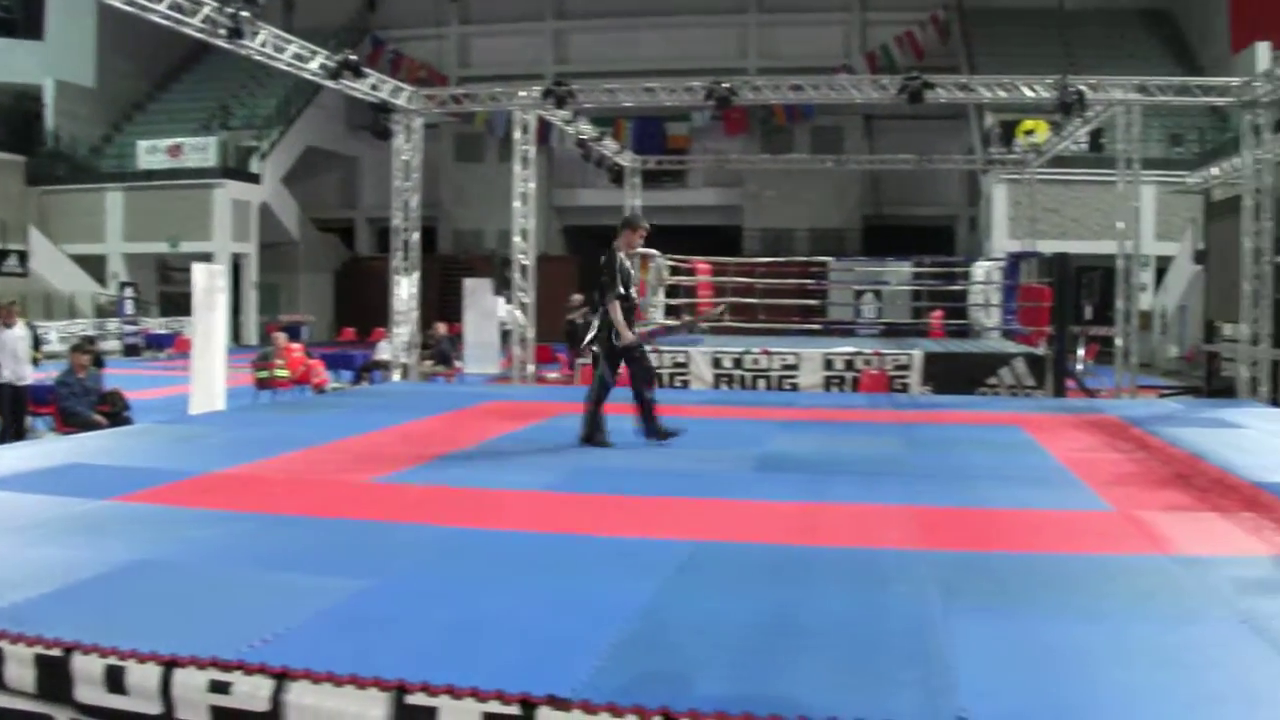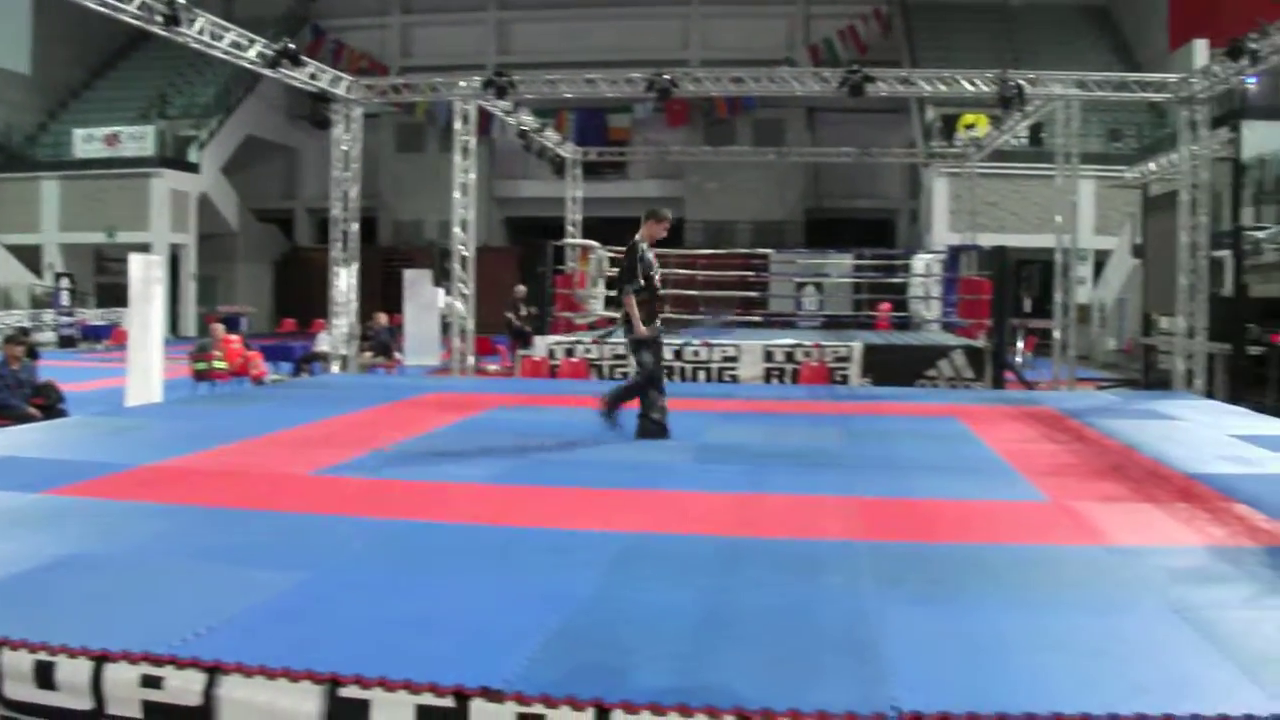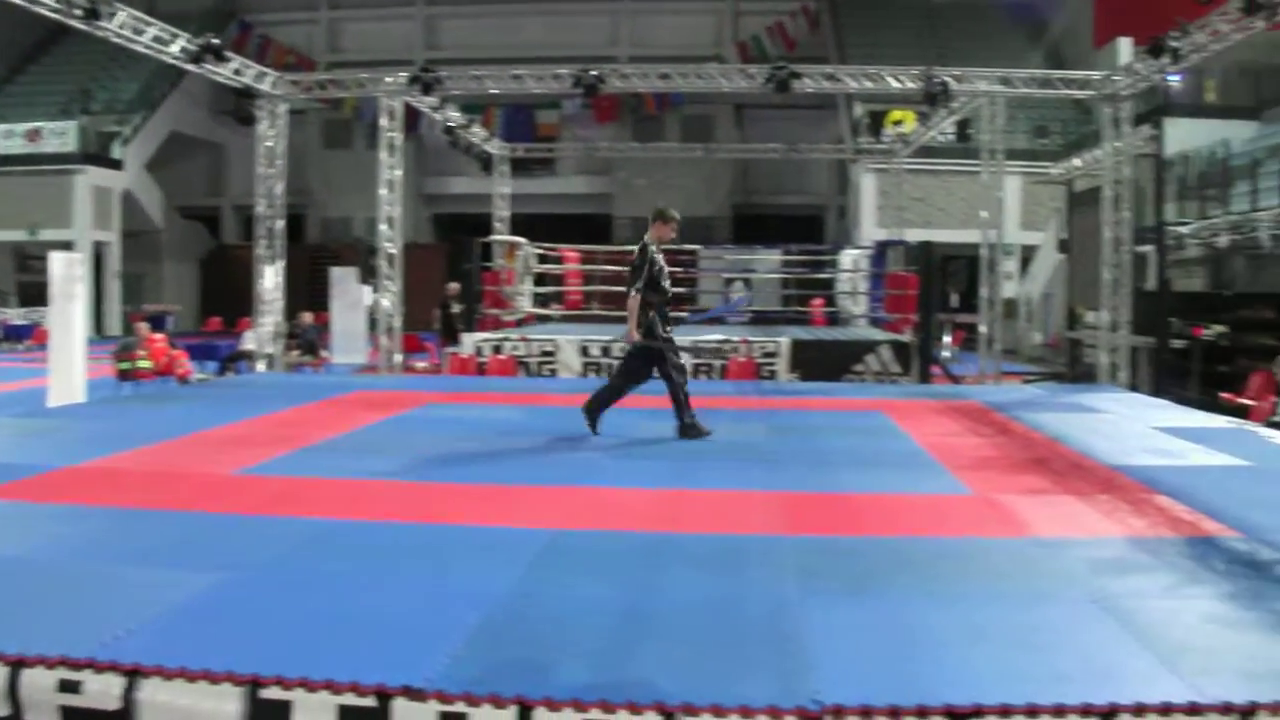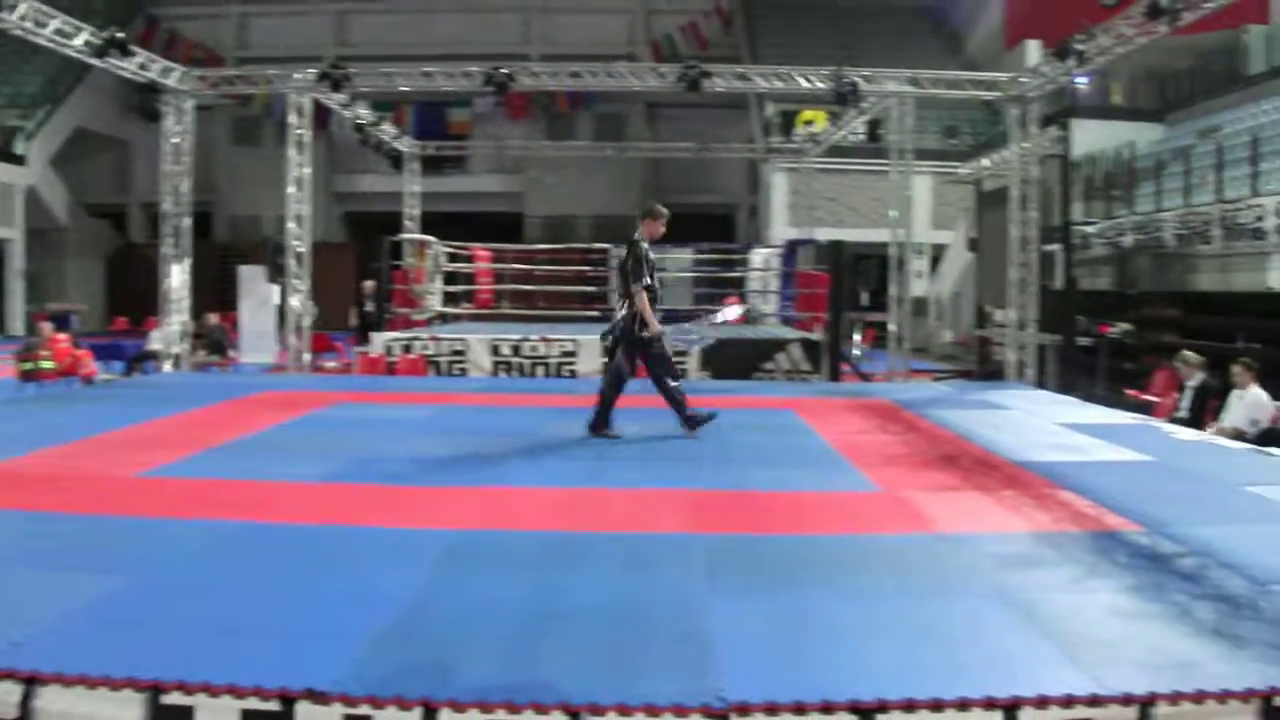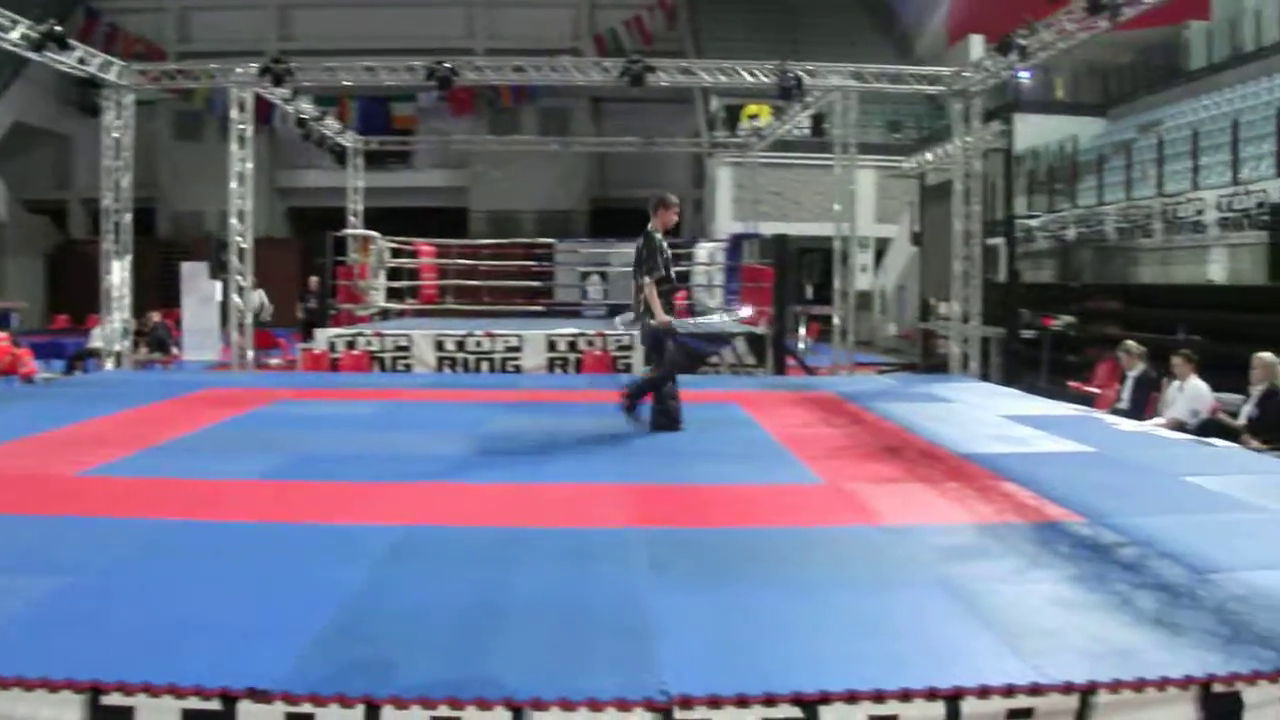
dt=0.3s
person 1, frame 1
left shoulder: (622, 259)
right shoulder: (614, 259)
right elbow: (611, 299)
right wrist: (623, 331)
left hip: (625, 331)
right hip: (613, 332)
left knee: (645, 375)
right knee: (603, 381)
left ankle: (651, 427)
right ankle: (591, 432)
person 1, frame 2
left shoulder: (646, 249)
right shoulder: (636, 251)
right elbow: (629, 292)
right wrist: (638, 324)
left hip: (648, 321)
right hip: (638, 322)
left knee: (654, 373)
right knee: (649, 371)
left ankle: (652, 424)
right ankle: (611, 403)
person 1, frame 3
left shoulder: (653, 252)
right shoulder: (647, 254)
right elbow: (635, 294)
right wrist: (632, 328)
left hip: (653, 322)
right hip: (651, 325)
left knee: (631, 374)
right knee: (675, 373)
left ankle: (594, 408)
right ankle: (687, 425)
person 1, frame 4
left shoulder: (640, 248)
right shoulder: (638, 250)
right elbow: (638, 289)
right wrist: (651, 321)
left hip: (640, 323)
right hip: (633, 322)
left knee: (664, 370)
right knee: (618, 373)
left ankle: (687, 417)
right ankle: (599, 423)
person 1, frame 5
left shoulder: (653, 239)
right shoulder: (651, 241)
left elbow: (637, 280)
right elbow: (647, 281)
right wrist: (658, 313)
left hip: (657, 312)
right hip: (656, 314)
left knee: (667, 363)
right knee: (670, 362)
left ankle: (665, 416)
right ankle: (634, 396)
